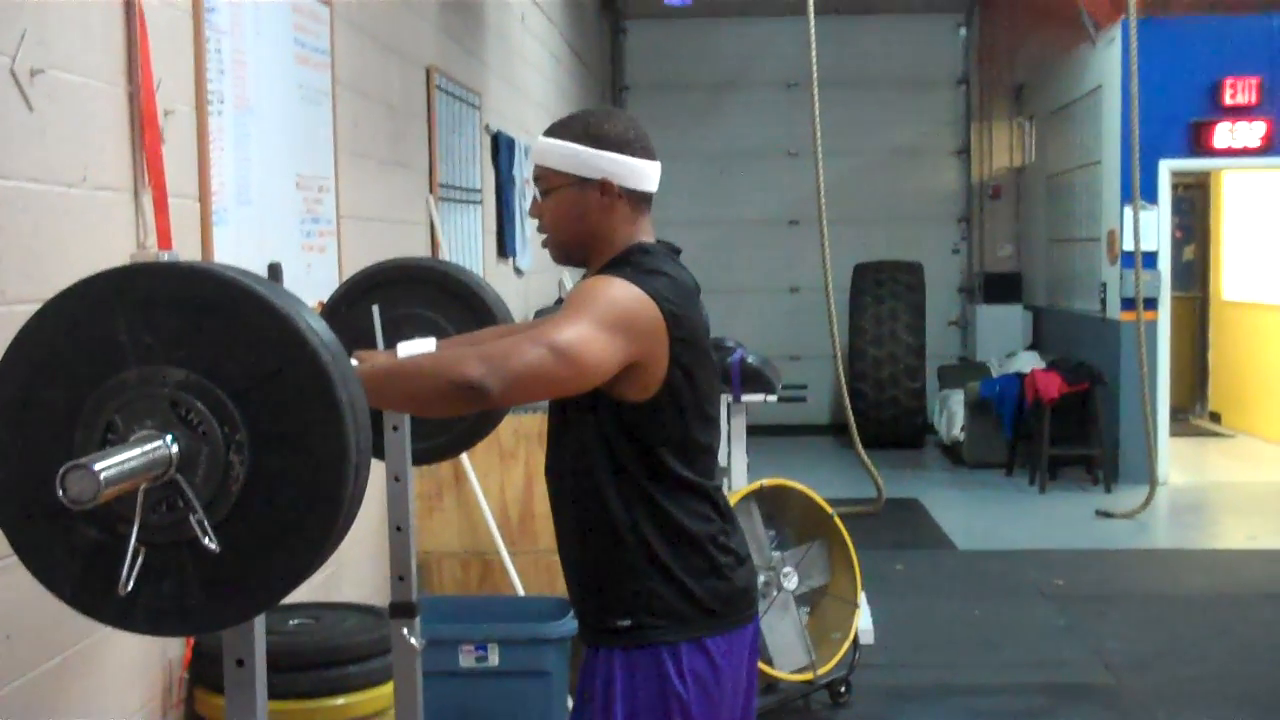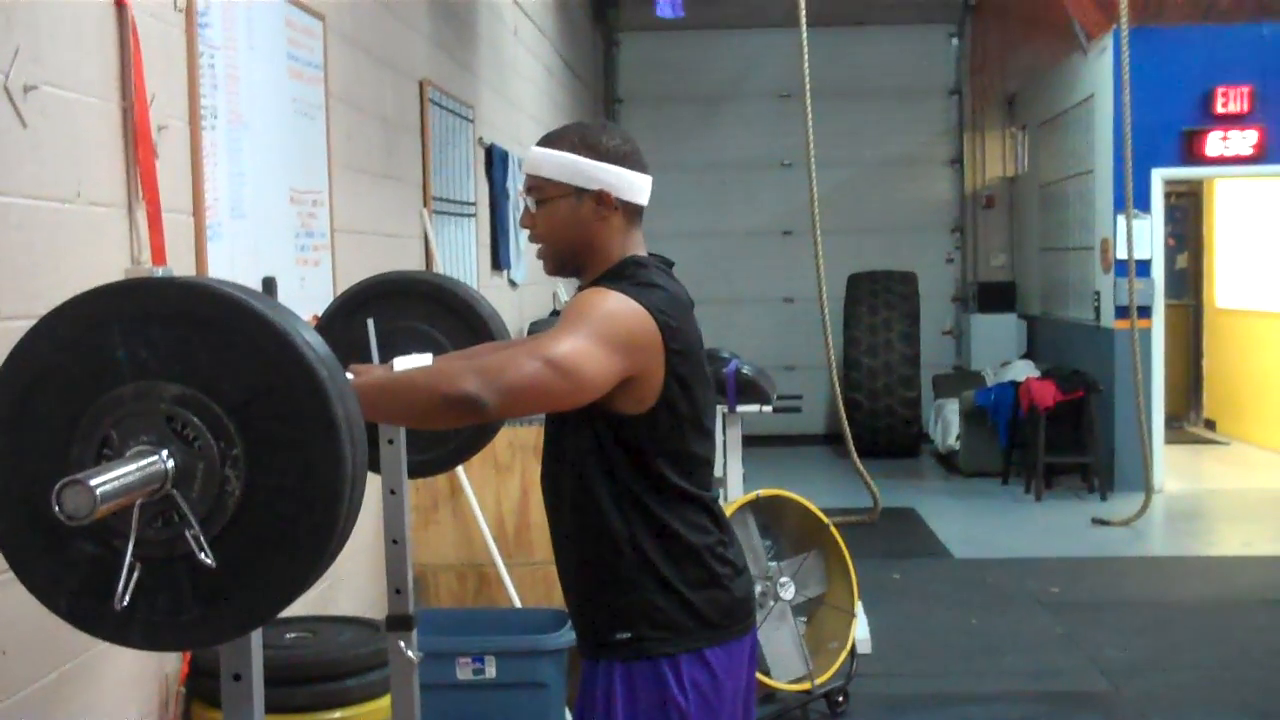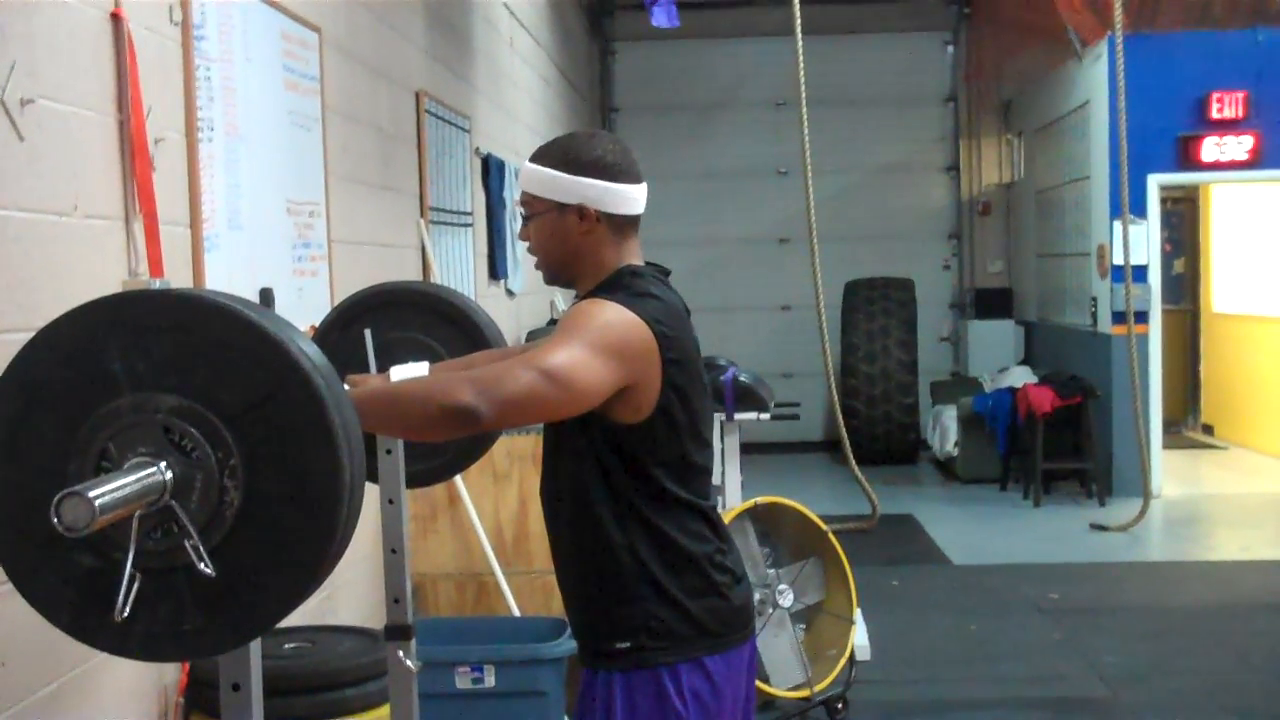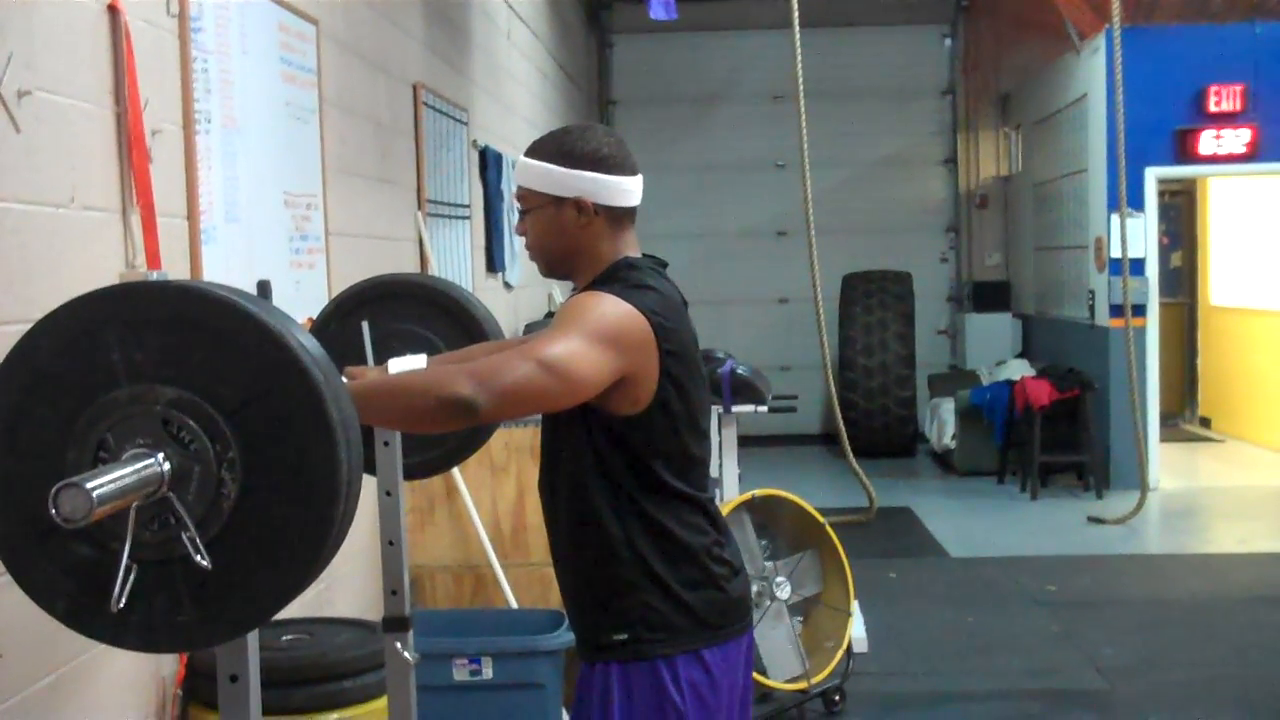
dt=0.4s
person 1, frame 1
left shoulder: (625, 301)
right shoulder: (649, 284)
left elbow: (479, 379)
right elbow: (530, 339)
right wrist: (391, 363)
left hip: (665, 624)
right hip: (697, 601)
person 1, frame 2
left shoulder: (621, 314)
right shoulder: (641, 296)
left elbow: (475, 393)
right elbow: (522, 355)
right wrist: (389, 375)
left hip: (664, 635)
right hip: (691, 614)
person 1, frame 3
left shoulder: (617, 324)
right shoulder: (640, 304)
left elbow: (471, 403)
right elbow: (524, 362)
right wrist: (391, 385)
left hip: (663, 644)
right hip: (692, 621)
person 1, frame 4
left shoulder: (615, 316)
right shoulder: (638, 296)
left elbow: (467, 395)
right elbow: (519, 356)
right wrist: (383, 378)
left hip: (661, 636)
right hip: (688, 612)
